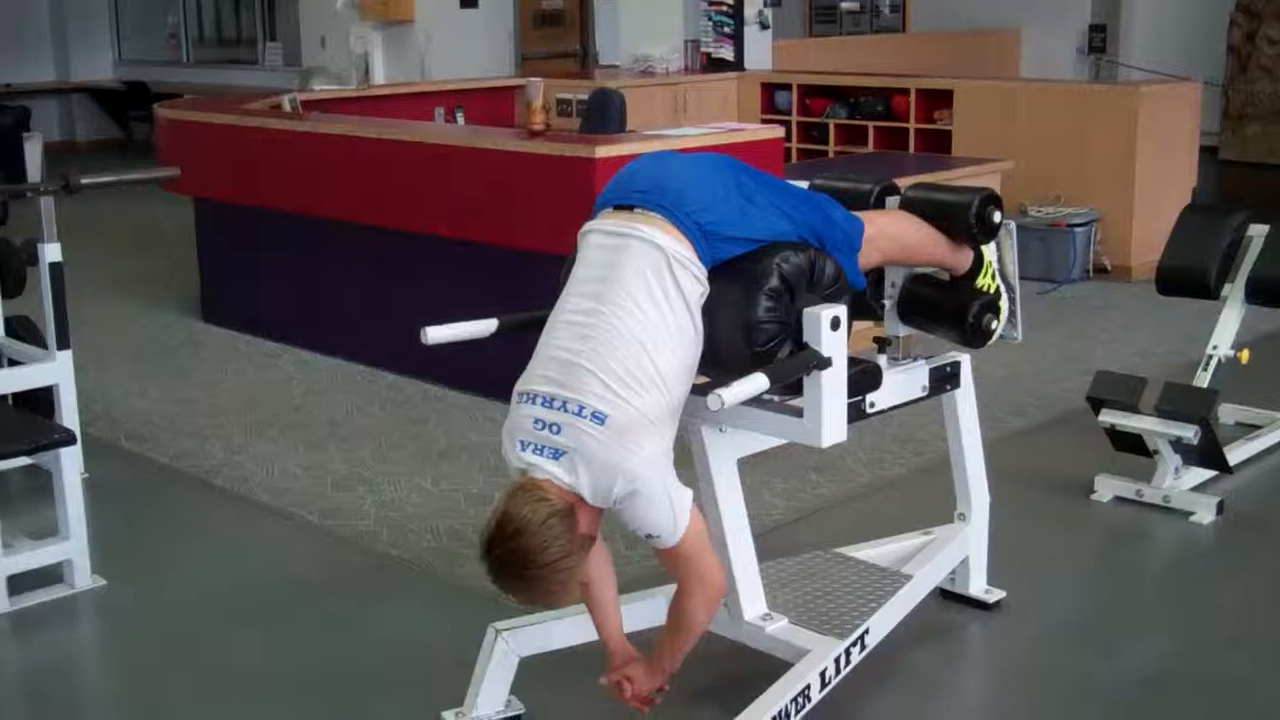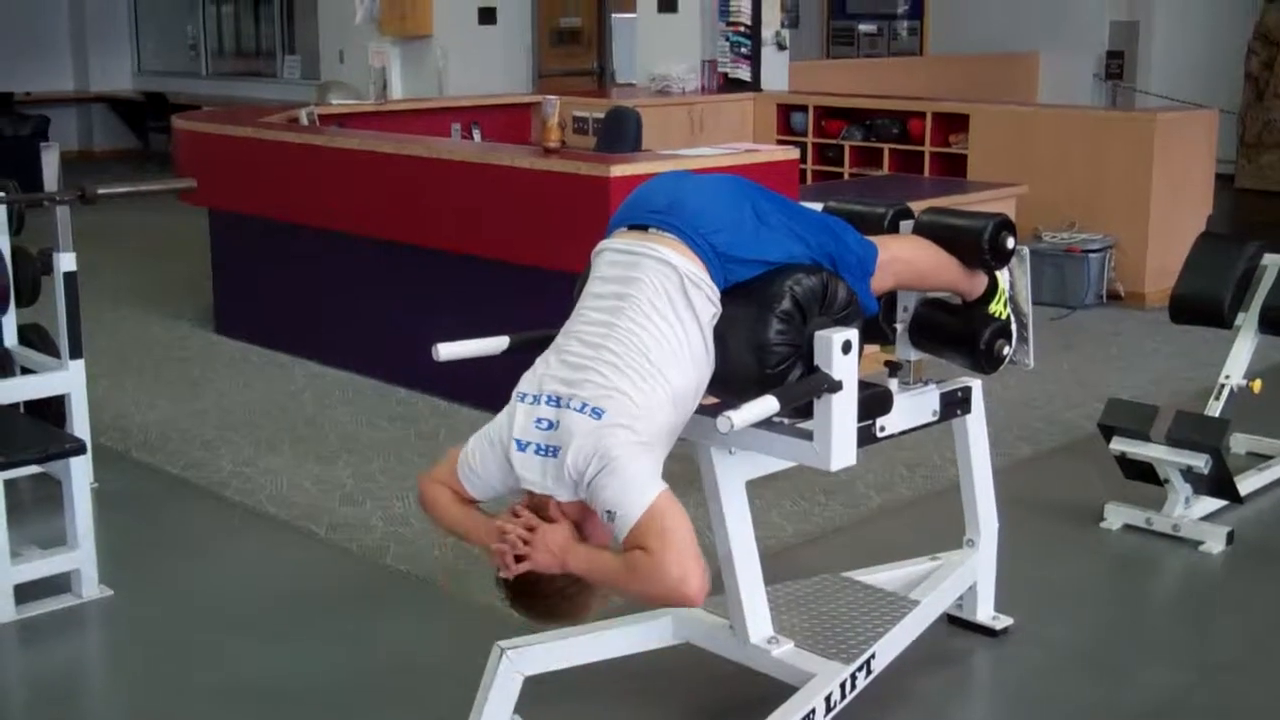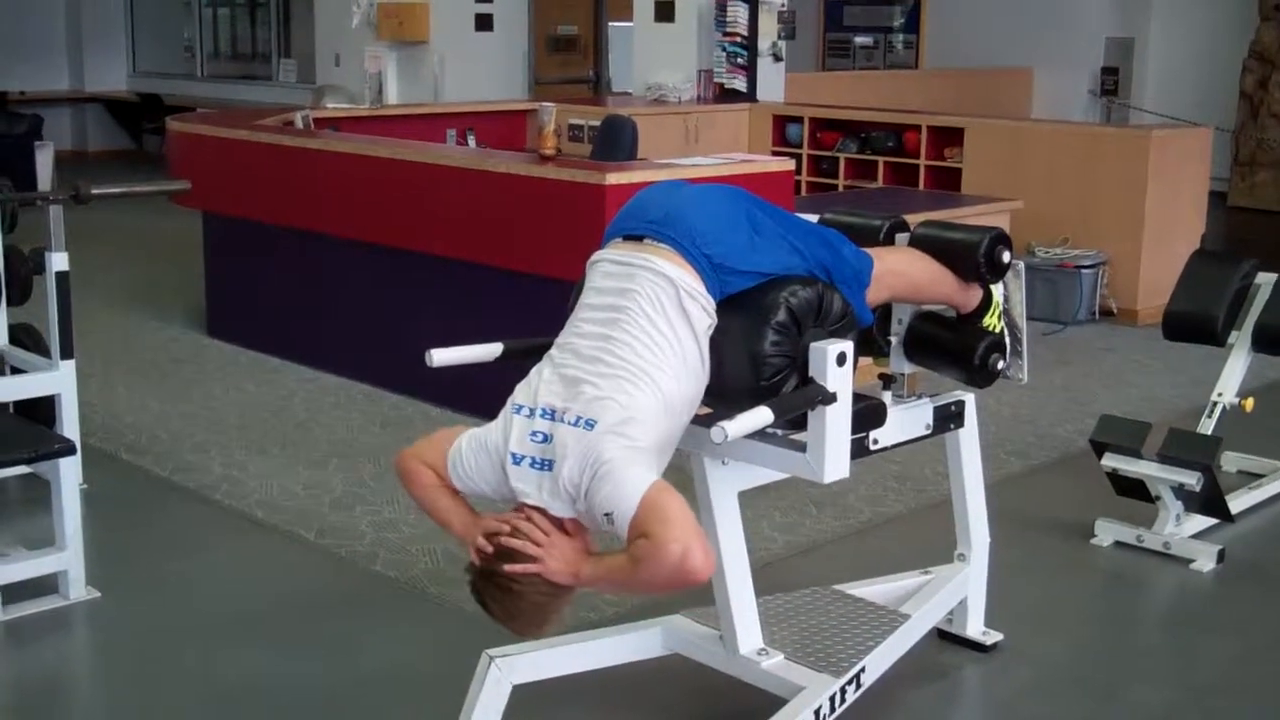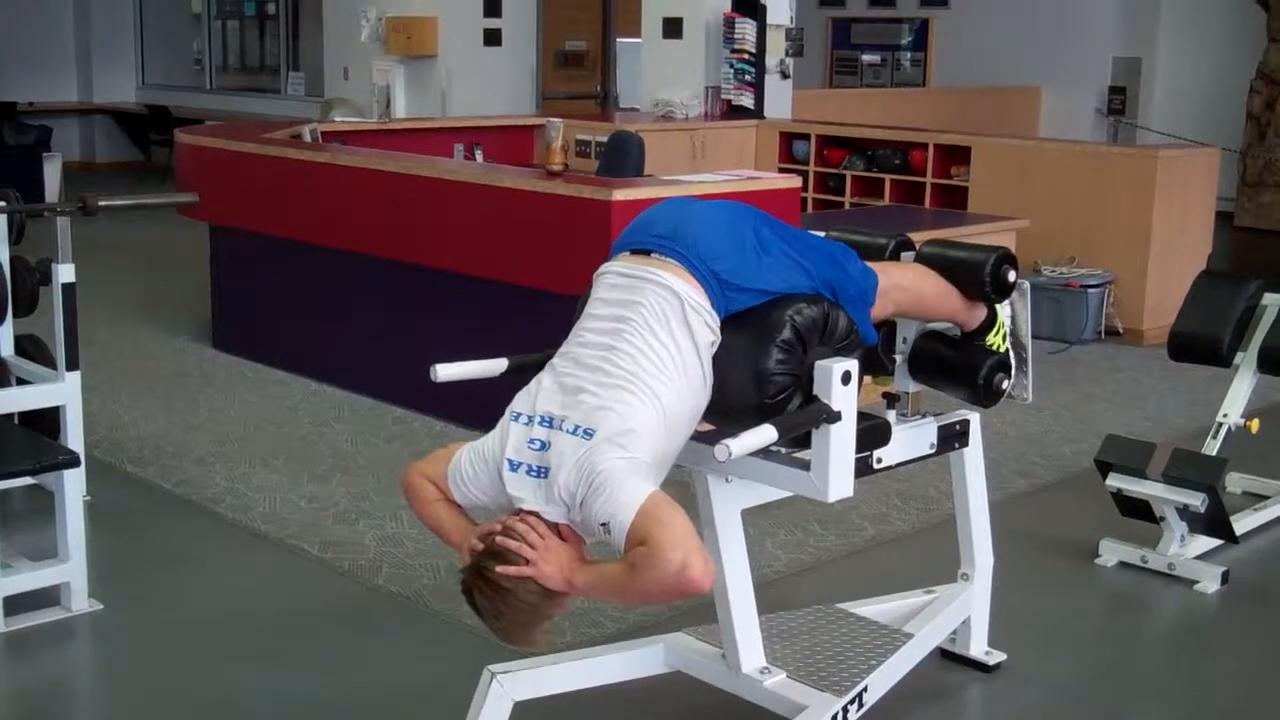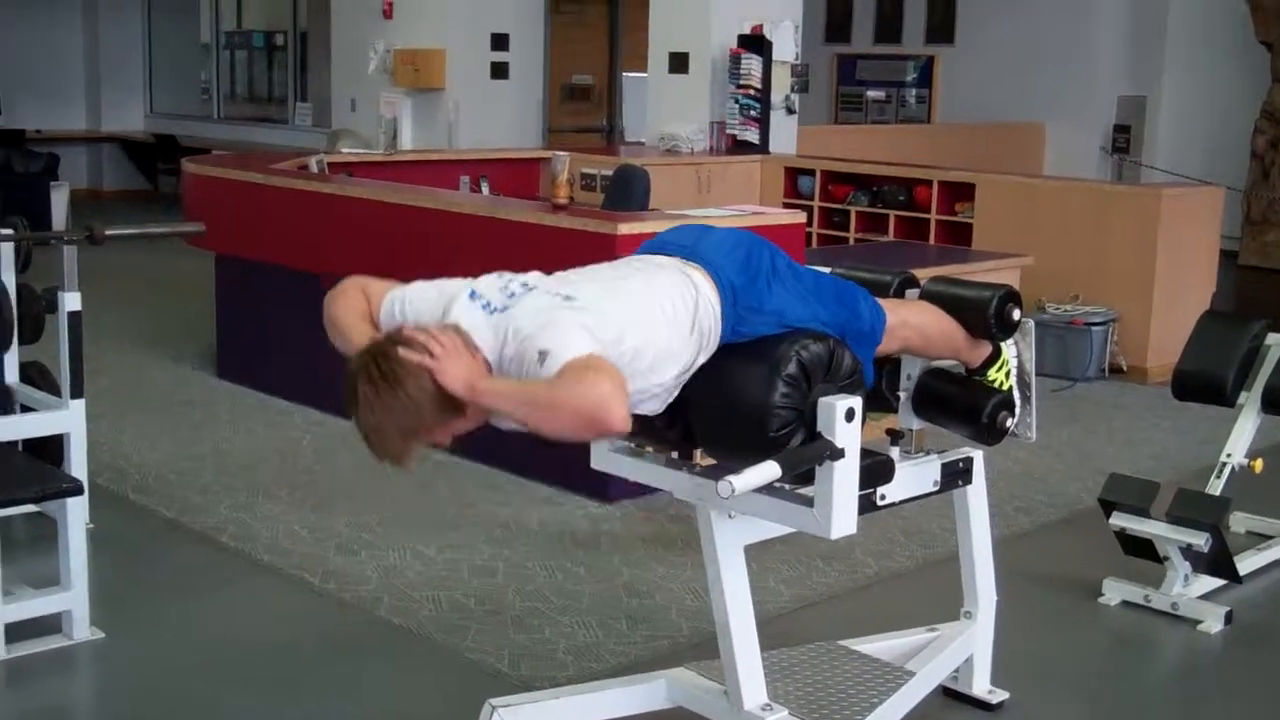
dt=0.7s
person 1, frame 1
left shoulder: (624, 464)
right shoulder: (521, 435)
left elbow: (704, 584)
right elbow: (579, 543)
left wrist: (656, 670)
right wrist: (617, 650)
left hip: (694, 204)
right hip: (624, 203)
left knee: (863, 243)
left ankle: (969, 264)
person 1, frame 2
left shoulder: (608, 461)
right shoulder: (512, 439)
left elbow: (684, 582)
right elbow: (434, 489)
left wrist: (571, 557)
right wrist: (493, 537)
left hip: (708, 231)
right hip: (642, 216)
left knee: (871, 270)
left ankle: (981, 288)
person 1, frame 3
left shoulder: (601, 467)
right shoulder: (506, 447)
left elbow: (686, 559)
right elbow: (413, 462)
left wrist: (585, 568)
right wrist: (471, 532)
left hip: (703, 239)
right hip: (640, 228)
left knee: (867, 281)
left ankle: (975, 301)
person 1, frame 4
left shoulder: (597, 478)
right shoulder: (503, 459)
left elbow: (688, 570)
right elbow: (419, 478)
left wrist: (578, 576)
right wrist: (467, 541)
left hip: (710, 257)
right hip: (648, 238)
left knee: (869, 297)
left ankle: (979, 319)
person 1, frame 5
left shoulder: (540, 343)
right shoulder: (449, 309)
left elbow: (606, 410)
right elbow: (347, 296)
left wrist: (483, 385)
right wrist: (376, 368)
left hip: (727, 287)
right hip: (665, 263)
left knee: (875, 331)
left ankle: (985, 357)
